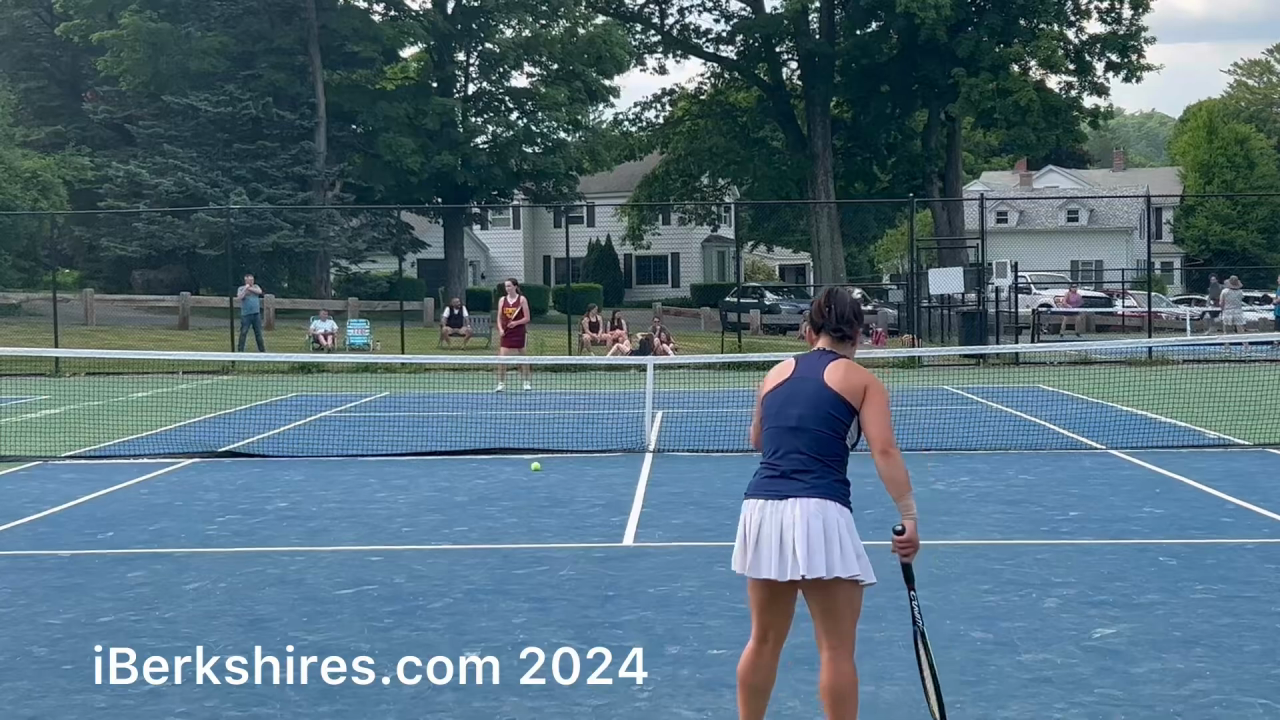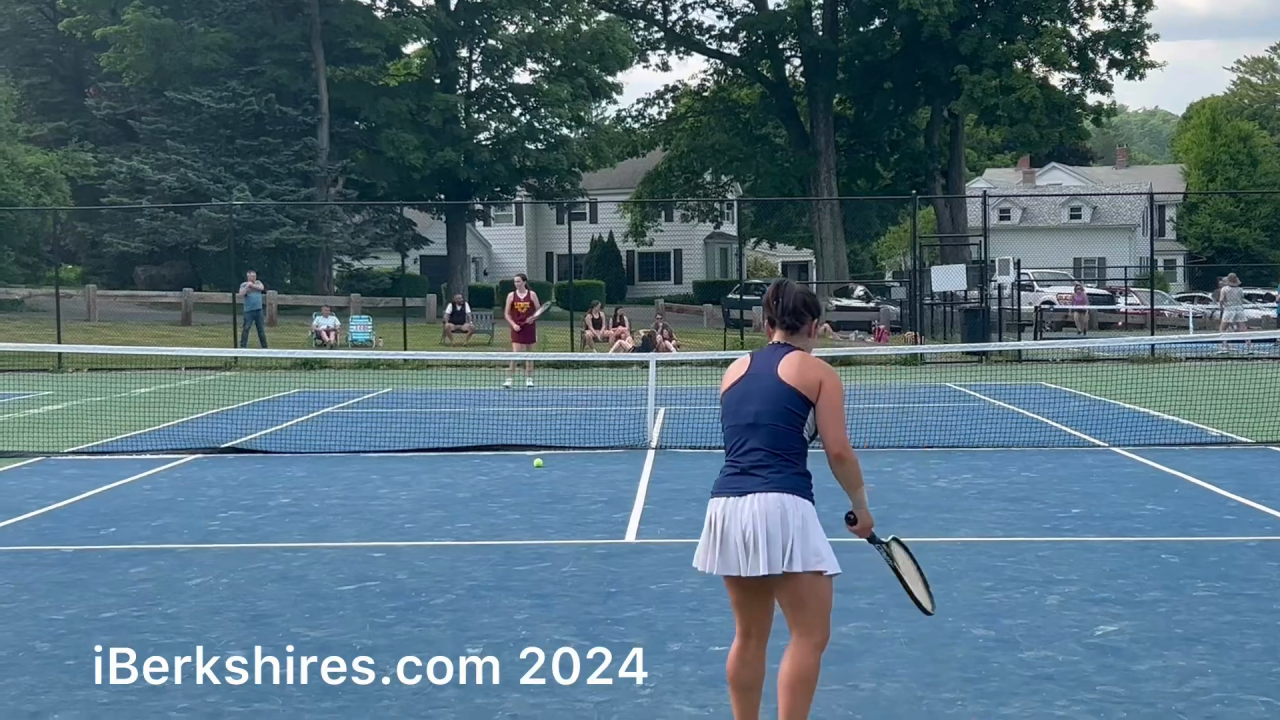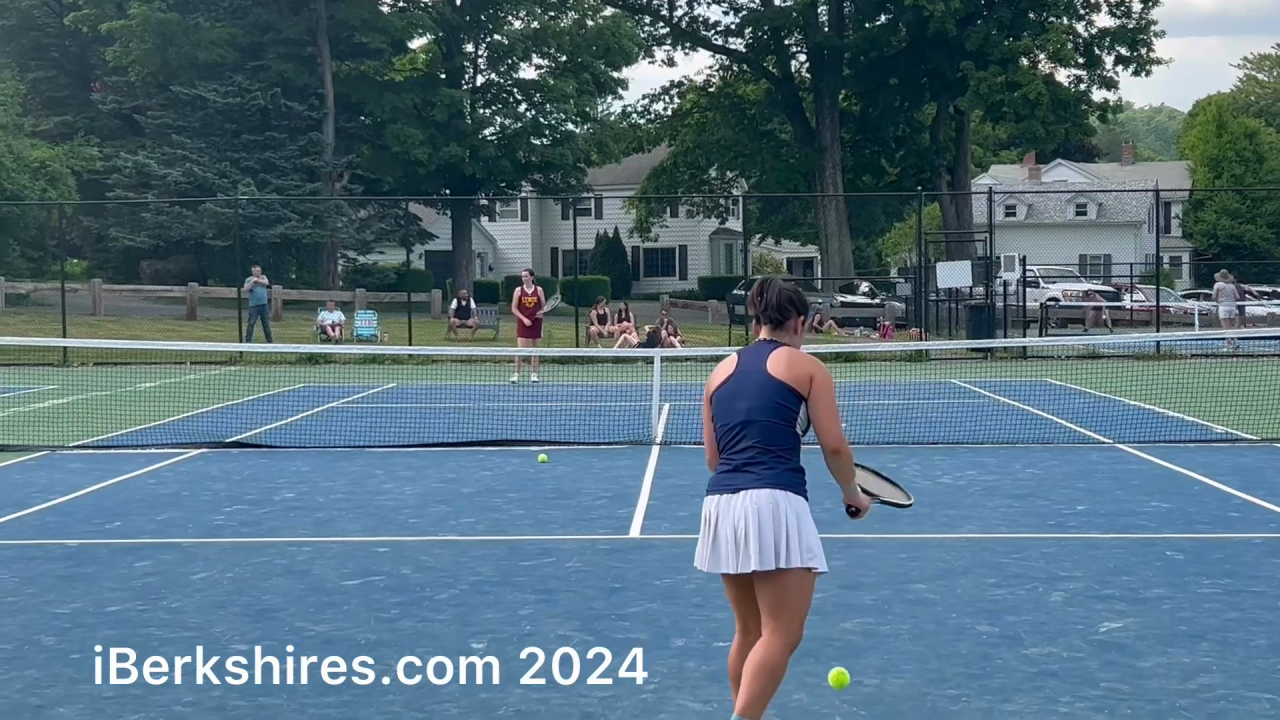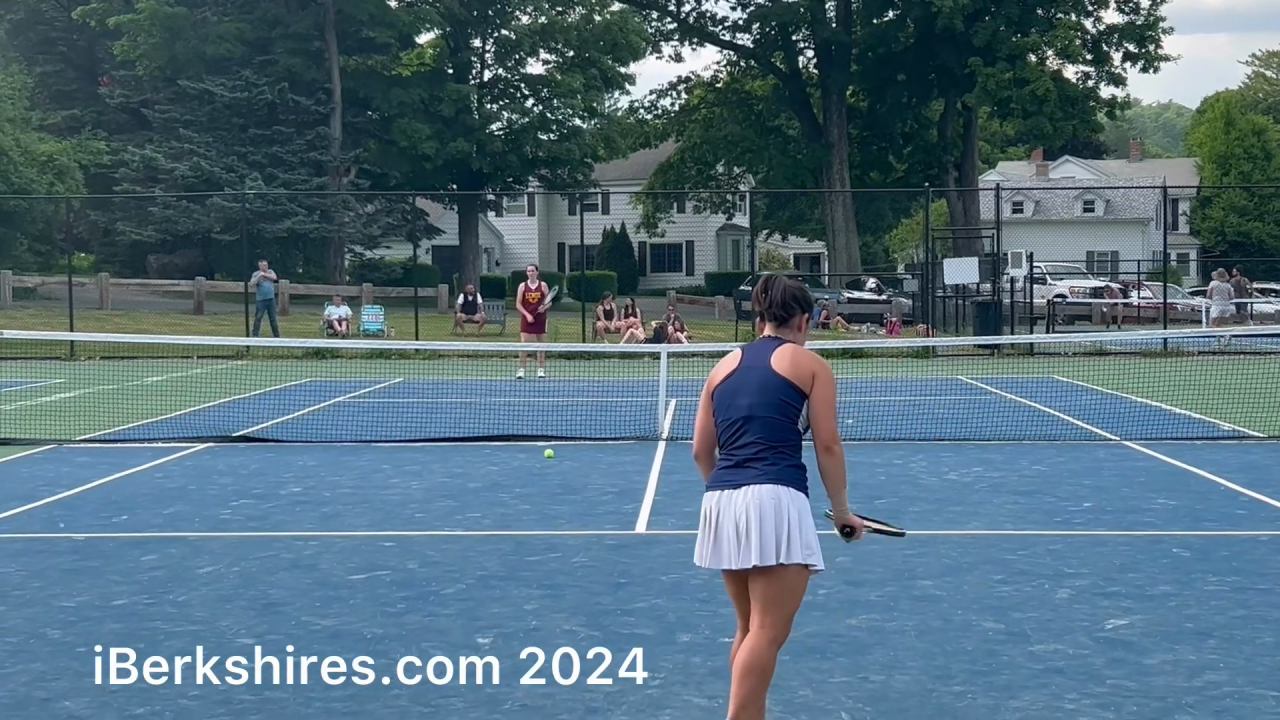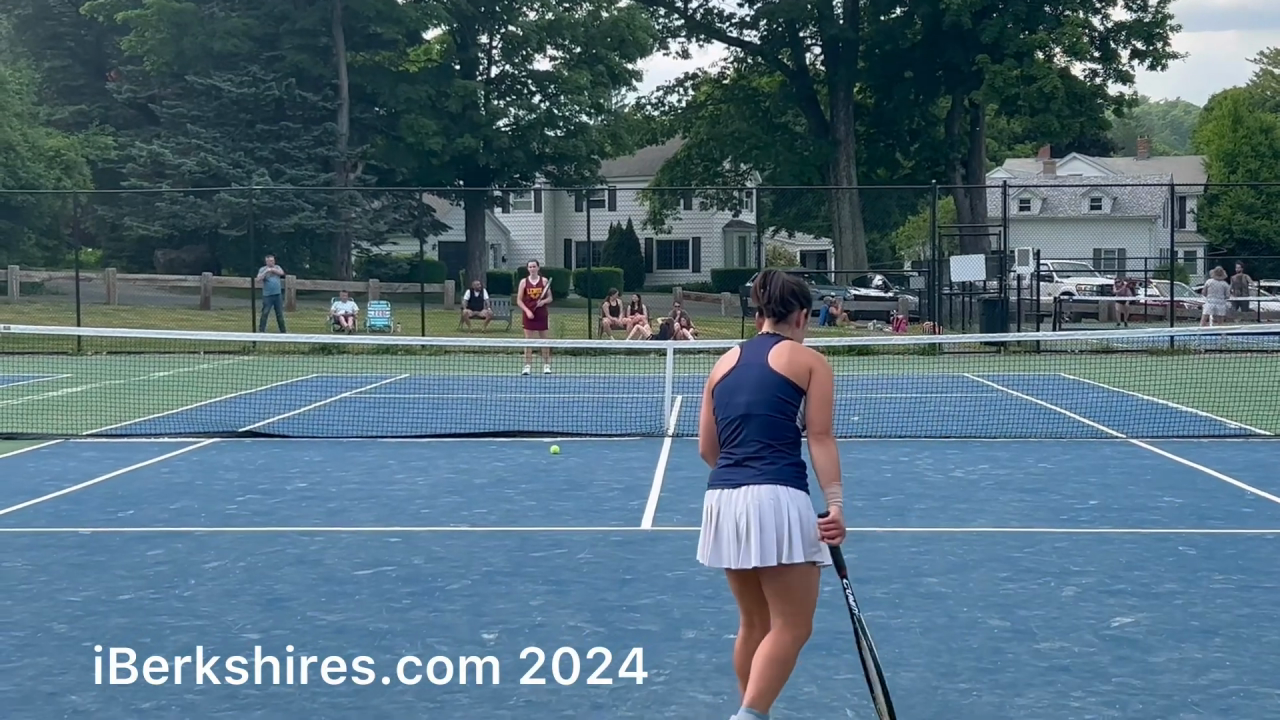
dt=0.3s
person 1, frame 1
left shoulder: (777, 373)
right shoulder: (863, 381)
right elbow: (884, 451)
right wrist: (909, 517)
left hip: (761, 509)
right hip: (818, 515)
left knee: (764, 639)
right knee: (837, 649)
person 1, frame 2
left shoulder: (734, 371)
right shoulder: (817, 372)
right elbow: (838, 452)
right wrist: (862, 508)
left hip: (726, 508)
right hip: (780, 509)
left knee: (749, 635)
right knee: (809, 636)
person 1, frame 3
left shoulder: (721, 370)
right shoulder: (807, 367)
right elbow: (834, 446)
right wrist: (854, 494)
left hip: (720, 504)
right hip: (774, 504)
left knee: (748, 631)
right knee: (781, 634)
person 1, frame 4
left shoulder: (724, 366)
right shoulder: (811, 364)
left elbow: (702, 450)
right elbow: (827, 445)
right wrist: (842, 509)
left hip: (721, 502)
right hip: (775, 500)
left knee: (749, 628)
right knee: (768, 632)
person 1, frame 5
left shoulder: (725, 362)
right shoulder: (810, 361)
right elbow: (820, 438)
right wrist: (835, 504)
left hip: (722, 499)
right hip: (777, 499)
left knee: (753, 624)
right knee: (790, 628)
